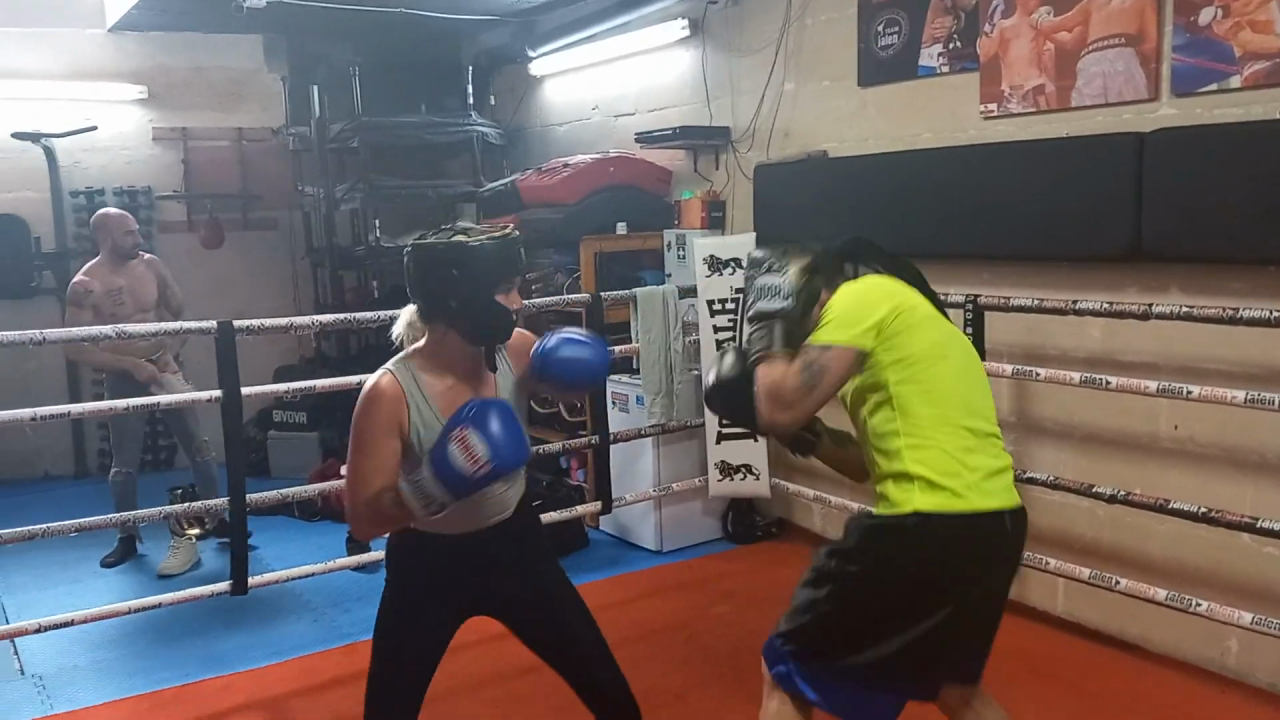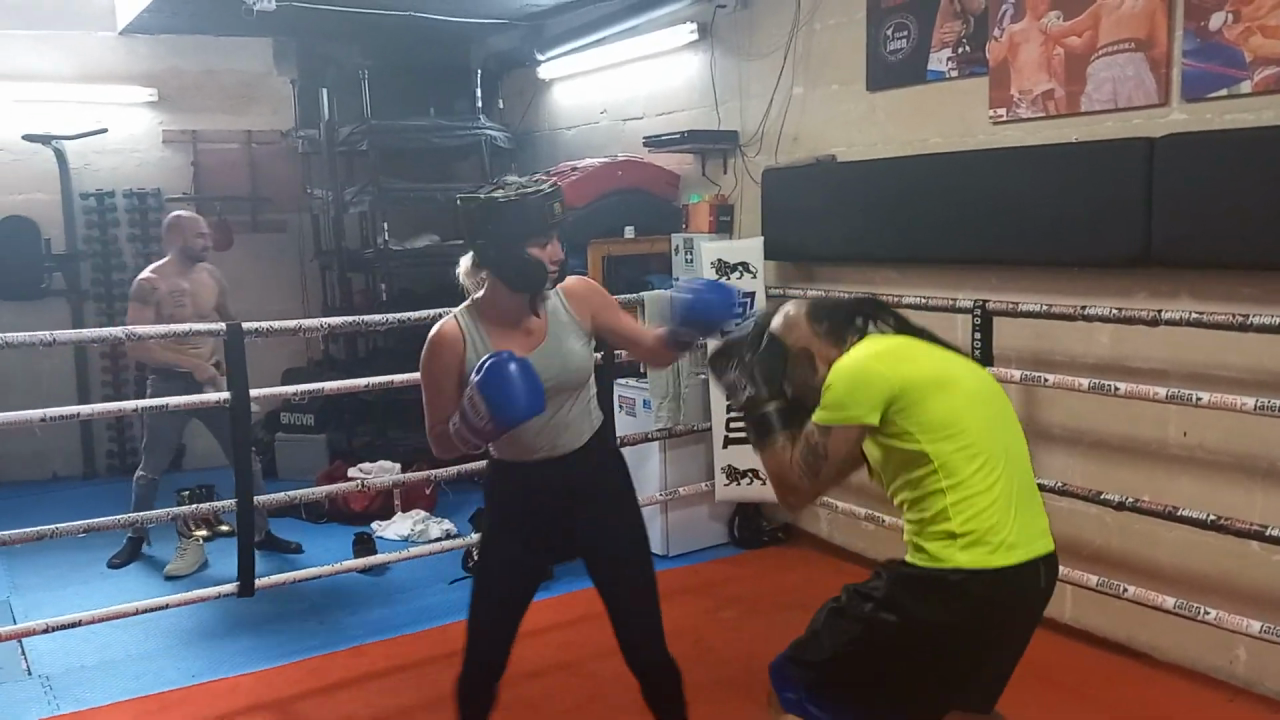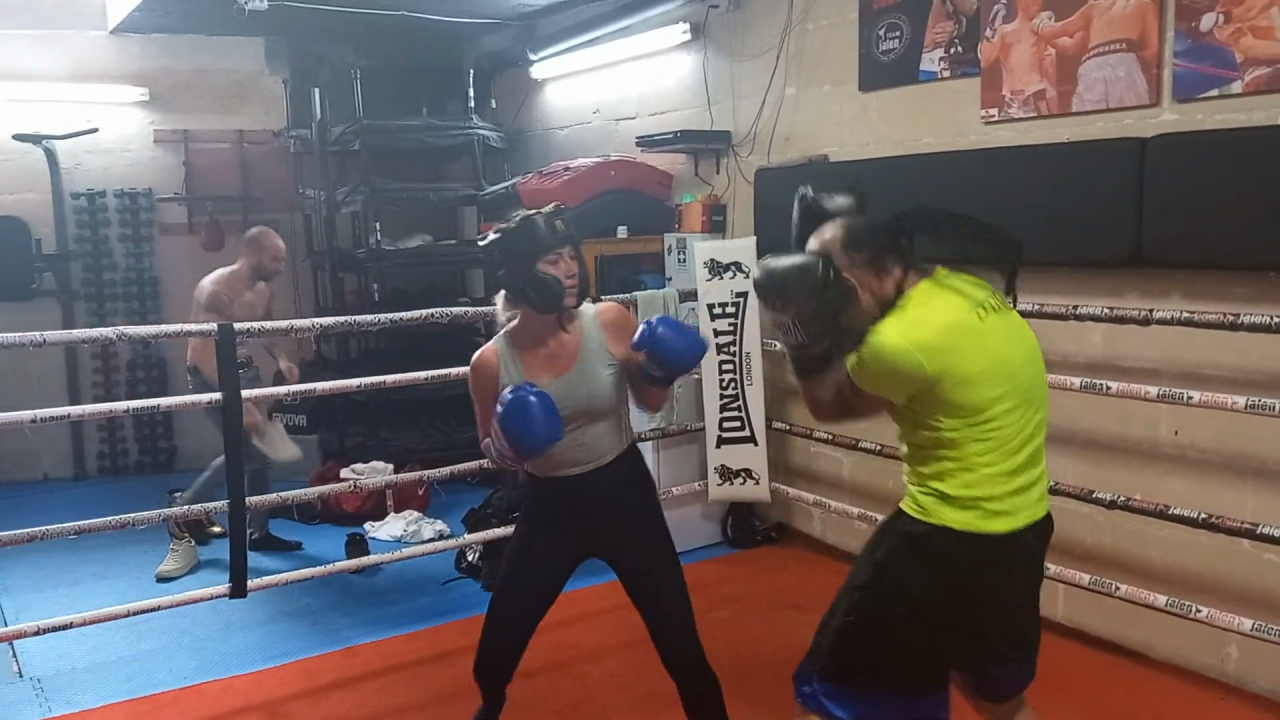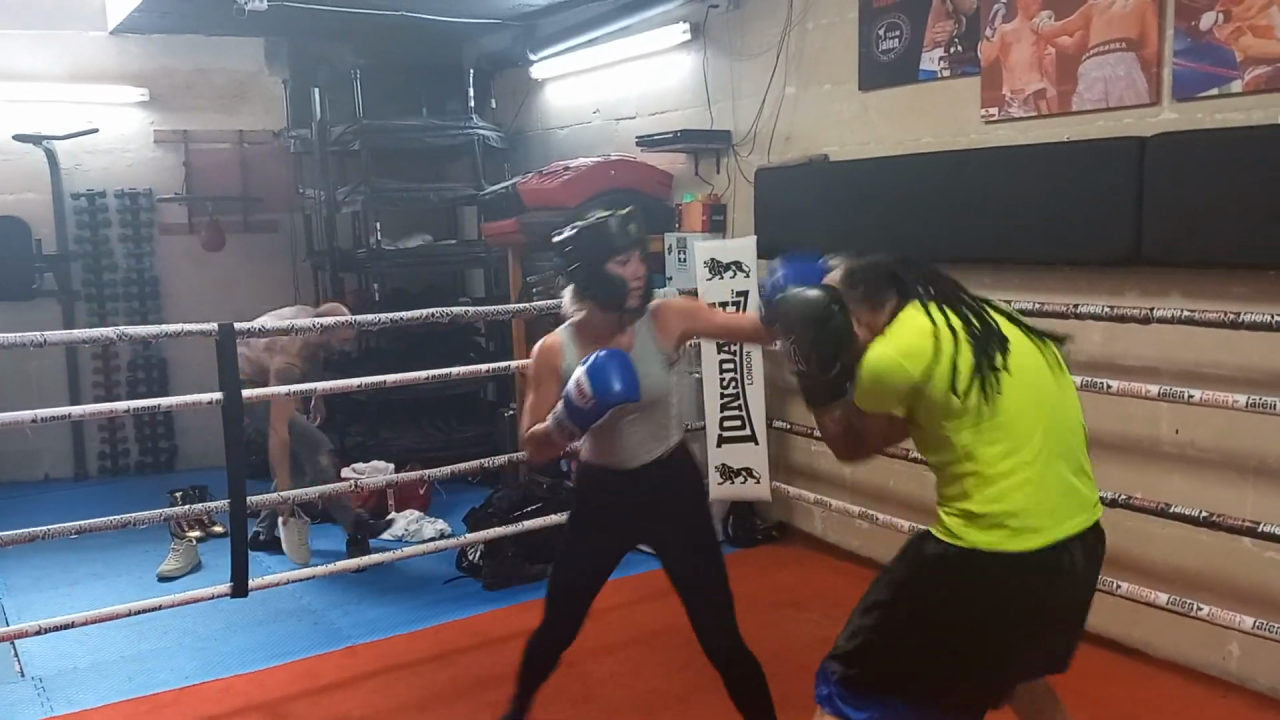
dt=0.3s
person 1, frame 1
left shoulder: (514, 347)
right shoulder: (389, 393)
left elbow: (547, 390)
right elbow: (363, 518)
left wrist: (566, 373)
right wrist: (440, 479)
left hip: (517, 548)
right hip: (427, 567)
person 1, frame 2
left shoulder: (578, 296)
right shoulder: (451, 338)
left elbow: (658, 352)
right elbow: (442, 446)
left wrist: (690, 326)
right wrist: (477, 423)
left hip: (596, 482)
right hip: (517, 499)
left knee: (646, 652)
right knee: (483, 663)
person 1, frame 3
left shoulder: (610, 321)
right shoulder: (490, 361)
left elbow: (652, 404)
right elbow: (493, 453)
left wrist: (661, 370)
right wrist: (506, 447)
left hip: (624, 494)
right hip: (548, 509)
left knee: (683, 652)
right knee: (495, 651)
person 1, frame 4
left shoulder: (666, 318)
right shoulder: (554, 350)
left elbow: (751, 329)
right elbow: (533, 449)
right wrist: (571, 415)
left hip: (675, 487)
right hip: (601, 496)
left knee: (720, 638)
right knee: (557, 629)
person 2, frame 1
left shoulder: (863, 296)
right shoulder: (907, 322)
left elbow: (783, 409)
left wrist: (767, 324)
left hip: (924, 528)
right hip: (995, 526)
left knee: (787, 669)
person 2, frame 2
left shoulder: (862, 367)
right shoulder: (916, 355)
left elbow: (797, 489)
right elbow: (832, 468)
left wrist: (757, 402)
right wrist: (781, 397)
left hip: (958, 579)
person 2, frame 3
left shoulder: (901, 343)
right shoulder: (968, 290)
left elbow: (829, 404)
left wrist: (800, 333)
left hip: (947, 541)
right hip: (1021, 530)
person 2, frame 4
left shoulder: (889, 357)
right shoulder: (990, 316)
left elbow: (850, 445)
left wrist: (811, 367)
left hip: (982, 557)
right knee: (1017, 677)
person 3, frame 1
left shoulder: (151, 266)
right shoulder: (85, 286)
left elbow: (179, 314)
right elbow: (75, 348)
left wrist: (170, 354)
right wrist: (131, 365)
left hip: (163, 367)
right hip: (123, 377)
left knee: (198, 446)
right knee: (125, 464)
left ankle: (216, 521)
right ankle: (128, 538)
person 3, frame 2
left shoulder: (211, 275)
right shoulder: (149, 285)
left elbow: (229, 322)
right elbow: (136, 346)
right wrist: (193, 365)
left hip: (214, 377)
right hip: (170, 381)
right knee: (152, 465)
left ankle: (261, 533)
right ankle: (136, 538)
person 3, frame 3
left shoulder: (263, 288)
right shoulder: (218, 292)
right elbow: (202, 356)
left wrist: (280, 358)
right wrist: (241, 404)
left hip: (242, 370)
right hip: (212, 377)
left knee: (262, 453)
right knee: (246, 450)
left ankle: (259, 533)
right ankle: (186, 509)
person 3, frame 4
left shoulder: (318, 319)
right shoulder: (288, 356)
right elbow: (278, 428)
left wrist: (318, 397)
right wrist: (282, 488)
left hip: (267, 381)
right hip: (250, 387)
left knee: (300, 459)
right knee: (317, 450)
left ankle: (264, 531)
right ankle: (355, 525)
